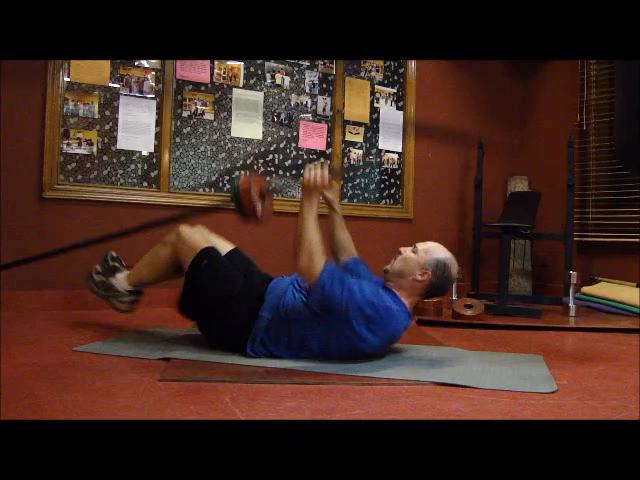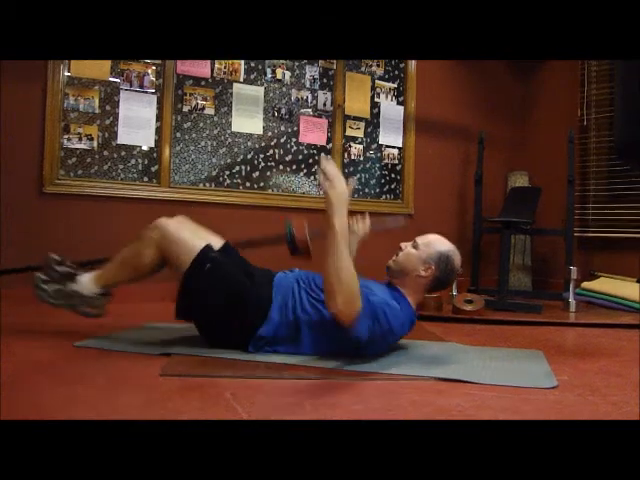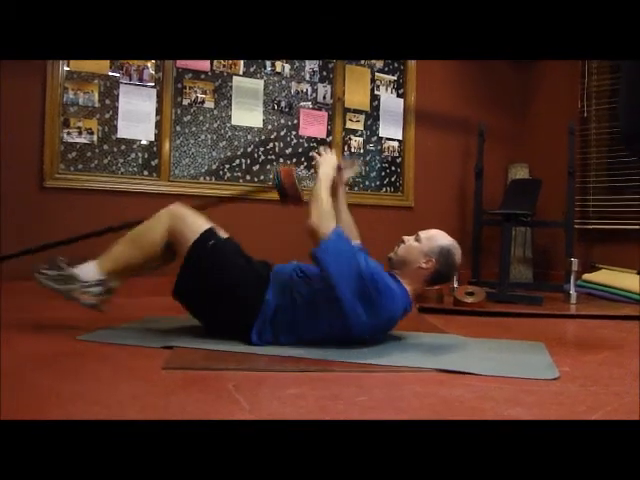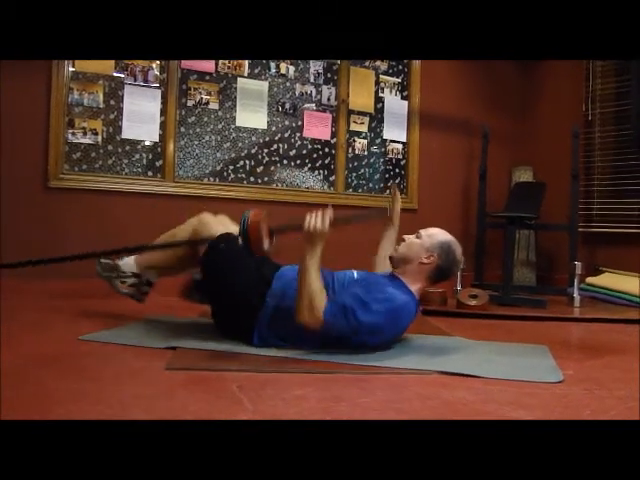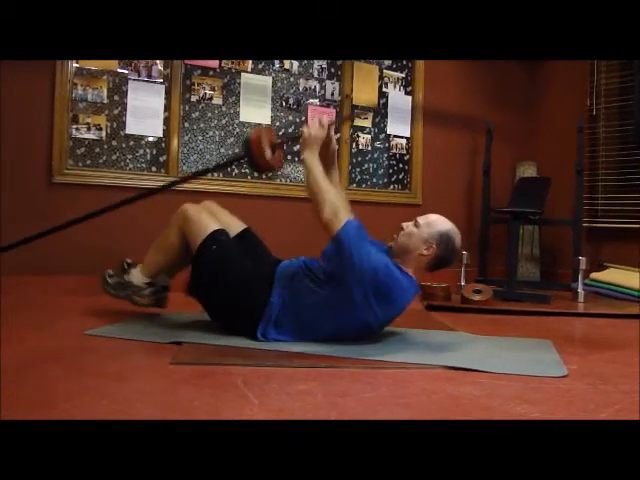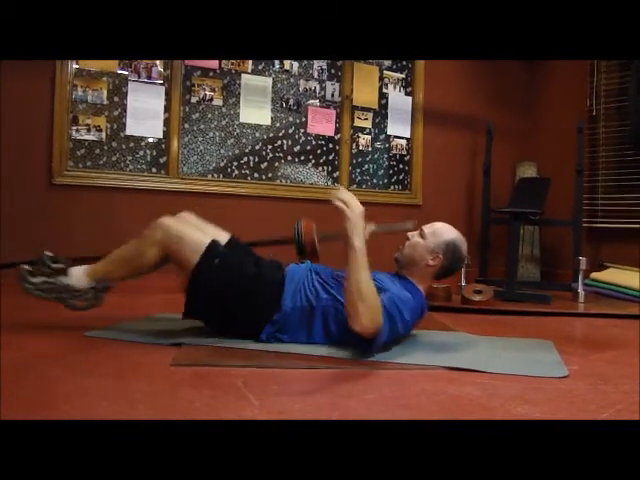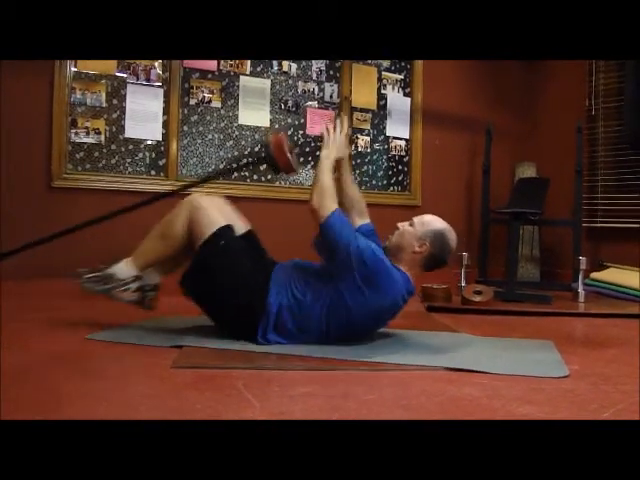
dt=0.5s
person 1, frame 1
left shoulder: (376, 308)
right shoulder: (385, 296)
left elbow: (309, 268)
right elbow: (349, 263)
left wrist: (310, 200)
right wrist: (334, 207)
left hip: (249, 324)
right hip: (264, 296)
left knee: (185, 235)
right knee: (200, 236)
left ankle: (122, 284)
right ankle: (130, 279)
person 1, frame 2
left shoulder: (389, 315)
right shoulder: (390, 291)
left elbow: (341, 309)
left wrist: (337, 218)
right wrist: (349, 240)
left hip: (252, 319)
right hip: (267, 289)
left knee: (164, 230)
right knee: (177, 226)
left ankle: (88, 289)
right ankle: (94, 279)
person 1, frame 3
left shoulder: (381, 293)
right shoulder: (388, 289)
left elbow: (318, 225)
right elbow: (351, 249)
left wrist: (325, 173)
right wrist: (338, 192)
left hip: (256, 309)
right hip: (270, 287)
left knee: (177, 215)
right knee: (188, 234)
left ankle: (90, 277)
right ankle: (96, 275)
person 1, frame 4
left shoulder: (388, 307)
right shoulder: (399, 297)
left elbow: (309, 315)
left wrist: (312, 247)
right wrist: (391, 229)
left hip: (258, 308)
right hip: (273, 285)
left knee: (204, 222)
right knee: (218, 228)
left ankle: (130, 270)
right ankle: (141, 273)
person 1, frame 5
left shoulder: (383, 280)
right shoulder: (391, 267)
left elbow: (331, 217)
right elbow: (345, 223)
left wrist: (310, 156)
right wrist: (331, 165)
left hip: (261, 309)
right hip: (274, 279)
left knee: (189, 214)
right knee: (208, 208)
left ankle: (138, 281)
right ankle: (153, 283)
person 1, frame 6
left shoulder: (399, 304)
right shoulder: (399, 286)
left elbow: (362, 324)
left wrist: (355, 240)
right wrist: (358, 248)
left hip: (265, 308)
right hip: (276, 283)
left knee: (164, 231)
right knee: (183, 222)
left ankle: (80, 281)
right ankle: (84, 275)
person 1, frame 7
left shoulder: (377, 277)
right shoulder: (391, 280)
left elbow: (322, 207)
right elbow: (359, 223)
left wrist: (329, 153)
right wrist: (343, 166)
left hip: (257, 311)
right hip: (274, 289)
left knee: (197, 205)
right knee: (212, 207)
left ankle: (125, 274)
right ankle: (147, 279)
